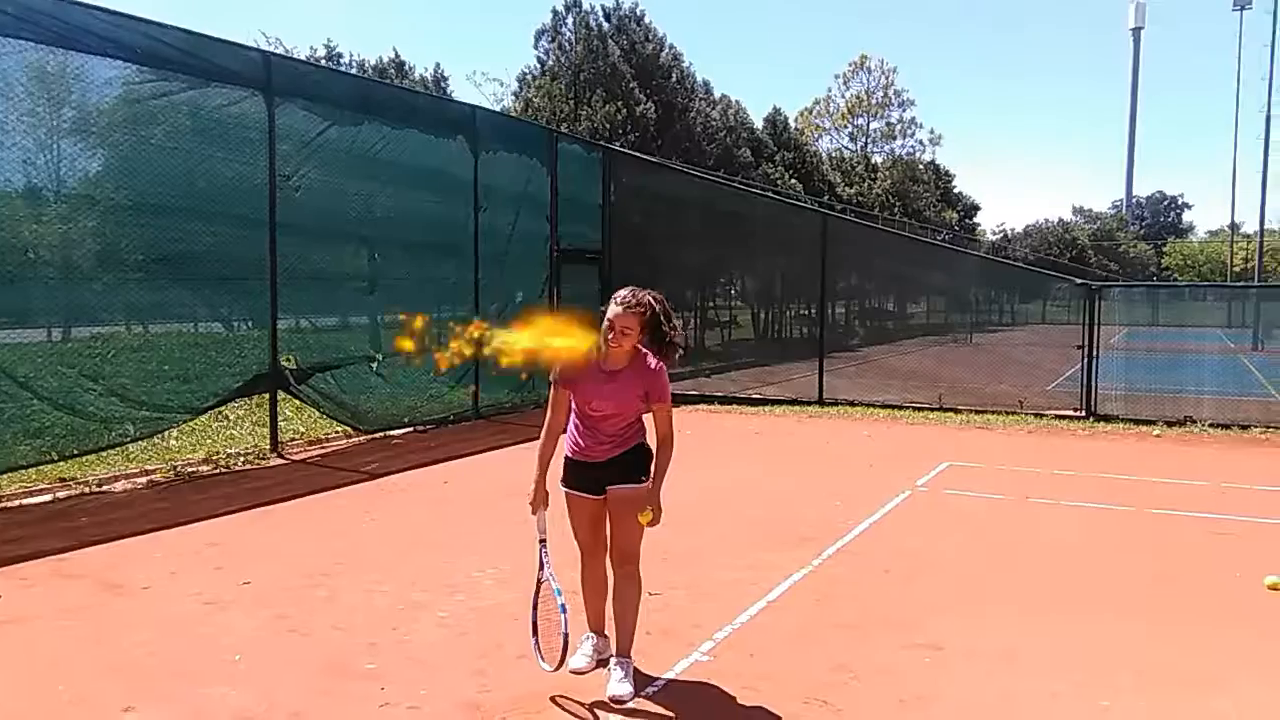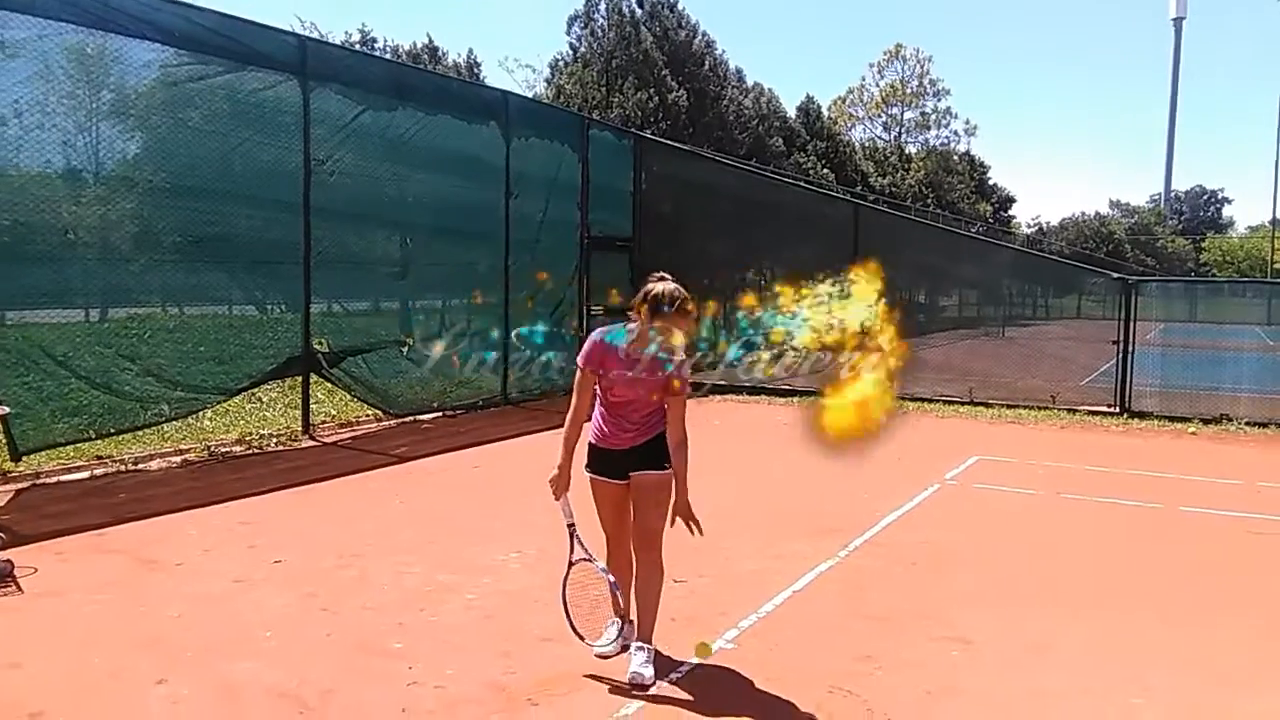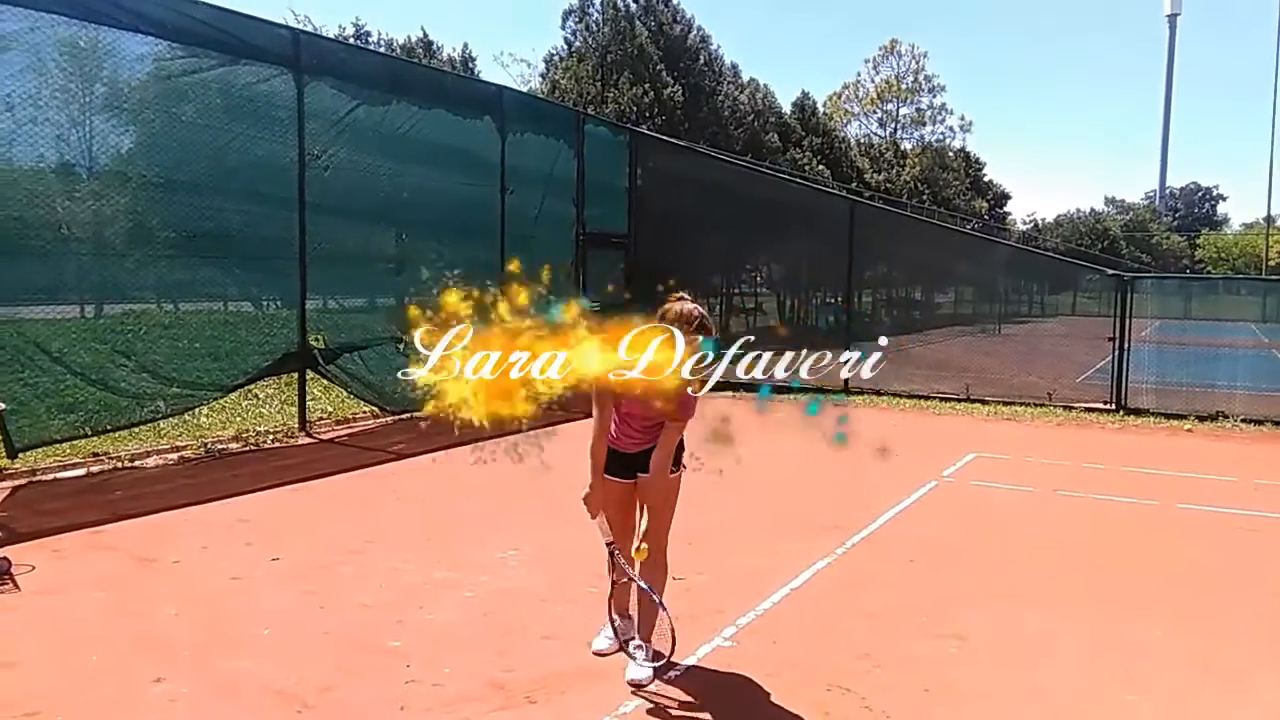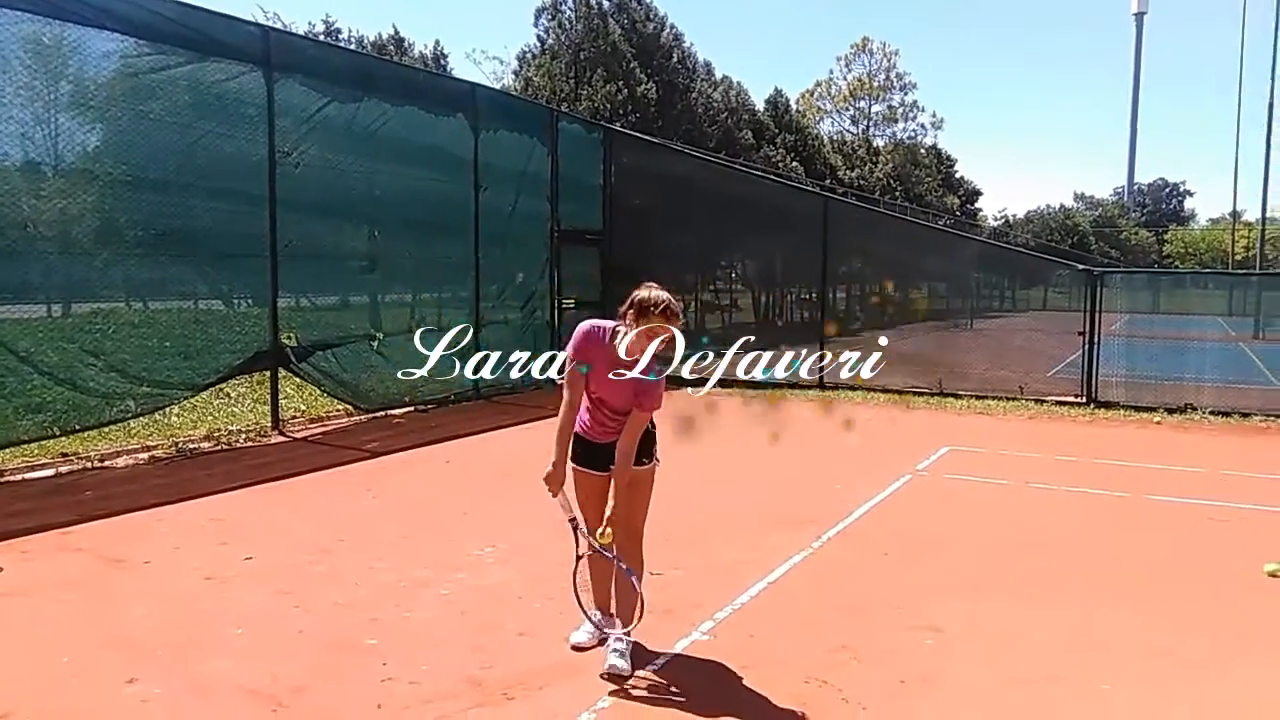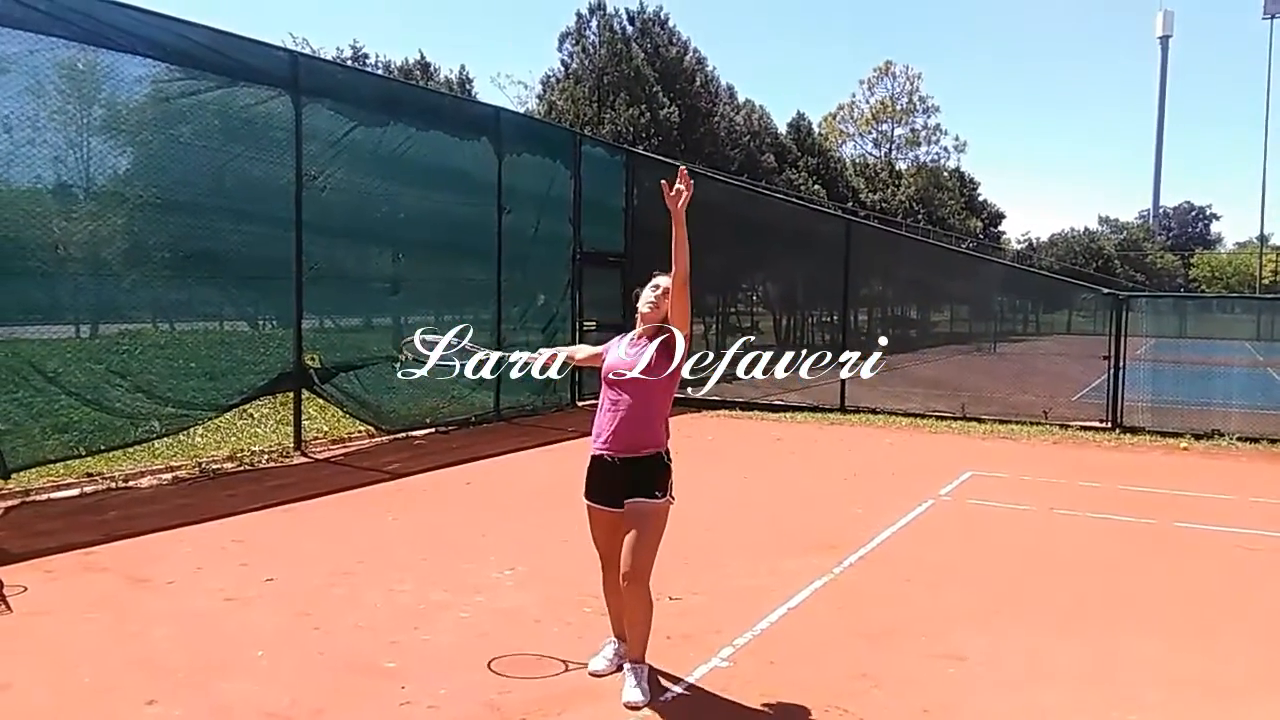
dt=0.7s
person 1, frame 1
left shoulder: (651, 371)
right shoulder: (574, 360)
left elbow: (665, 435)
right elbow: (554, 424)
left wrist: (655, 490)
right wrist: (539, 480)
left hip: (628, 463)
right hip: (580, 465)
left knee: (625, 561)
right knee: (591, 557)
left ankle: (622, 660)
right ankle: (595, 637)
person 1, frame 2
left shoulder: (674, 363)
right shoulder: (602, 344)
left elbow: (677, 433)
right elbow: (579, 409)
left wrist: (681, 498)
right wrist: (564, 466)
left hip: (651, 451)
right hip: (604, 451)
left knee: (648, 547)
right knee: (617, 543)
left ankle: (642, 645)
right ankle: (622, 623)
person 1, frame 3
left shoulder: (684, 385)
left elbow: (662, 456)
right elbow: (602, 422)
left wrist: (651, 521)
right wrist: (596, 483)
left hip: (656, 454)
right hip: (614, 451)
left knee: (652, 545)
right knee: (619, 541)
left ankle: (642, 642)
right ankle: (621, 619)
person 1, frame 4
left shoulder: (653, 373)
right shoulder: (589, 334)
left elbow: (628, 440)
right elbow: (571, 401)
left wrist: (616, 503)
right wrist: (559, 461)
left hip: (634, 448)
right hip: (588, 442)
left knee: (627, 537)
right knee: (596, 533)
left ankle: (622, 635)
right ankle: (601, 615)
person 1, frame 5
left shoulder: (672, 344)
right shoulder: (618, 345)
left elbow: (682, 279)
right elbow: (588, 354)
left wrist: (677, 217)
right wrist: (556, 353)
left hip: (647, 470)
right hip: (602, 467)
left knee: (634, 576)
right knee: (611, 569)
left ankle: (636, 666)
right ankle: (618, 642)
